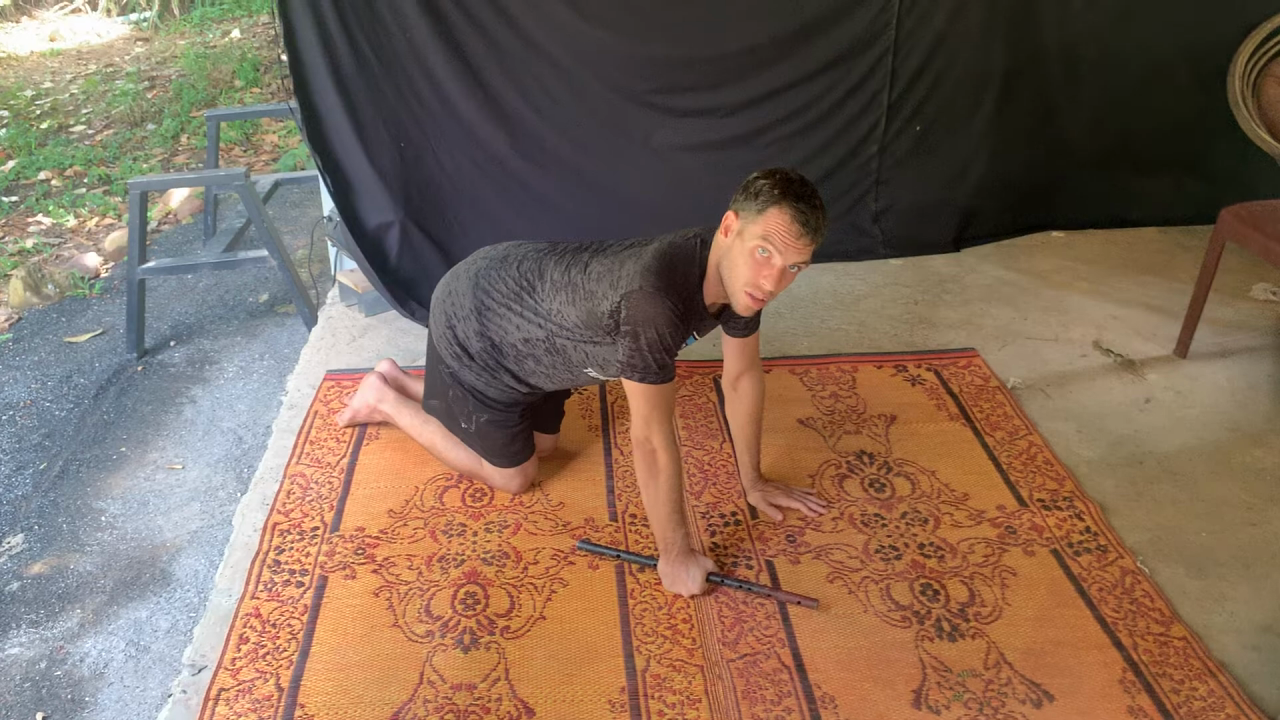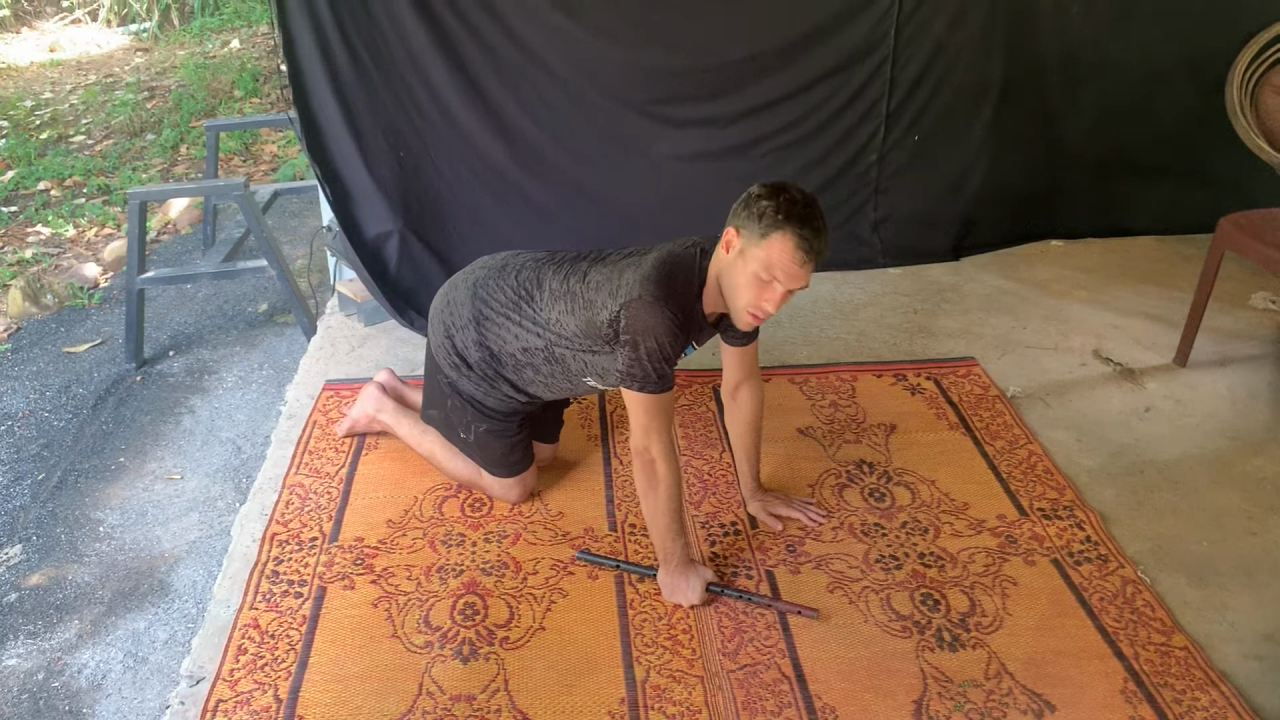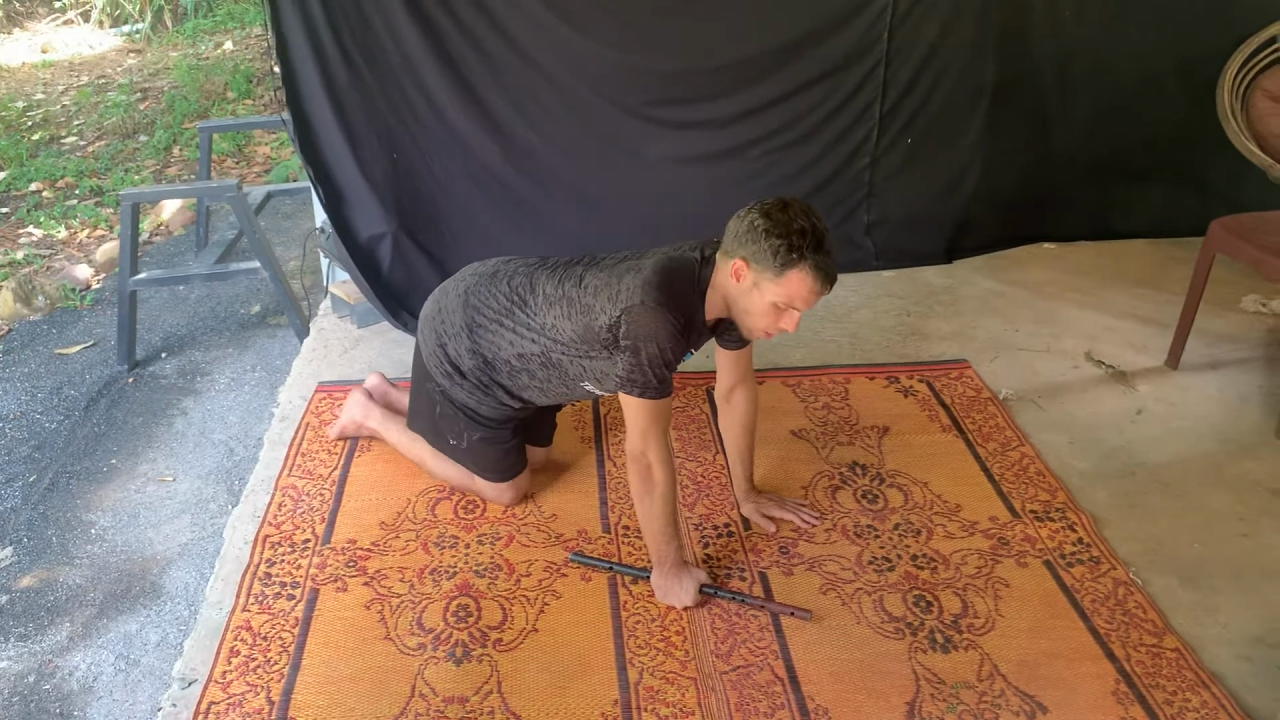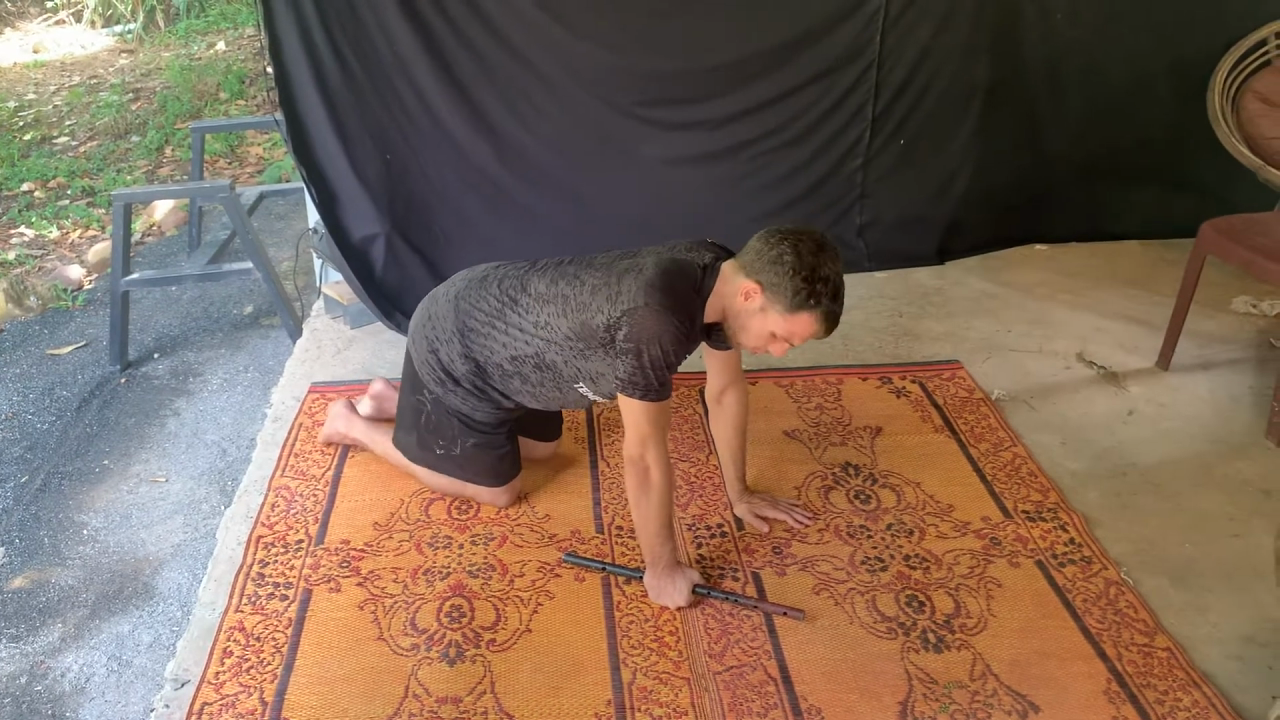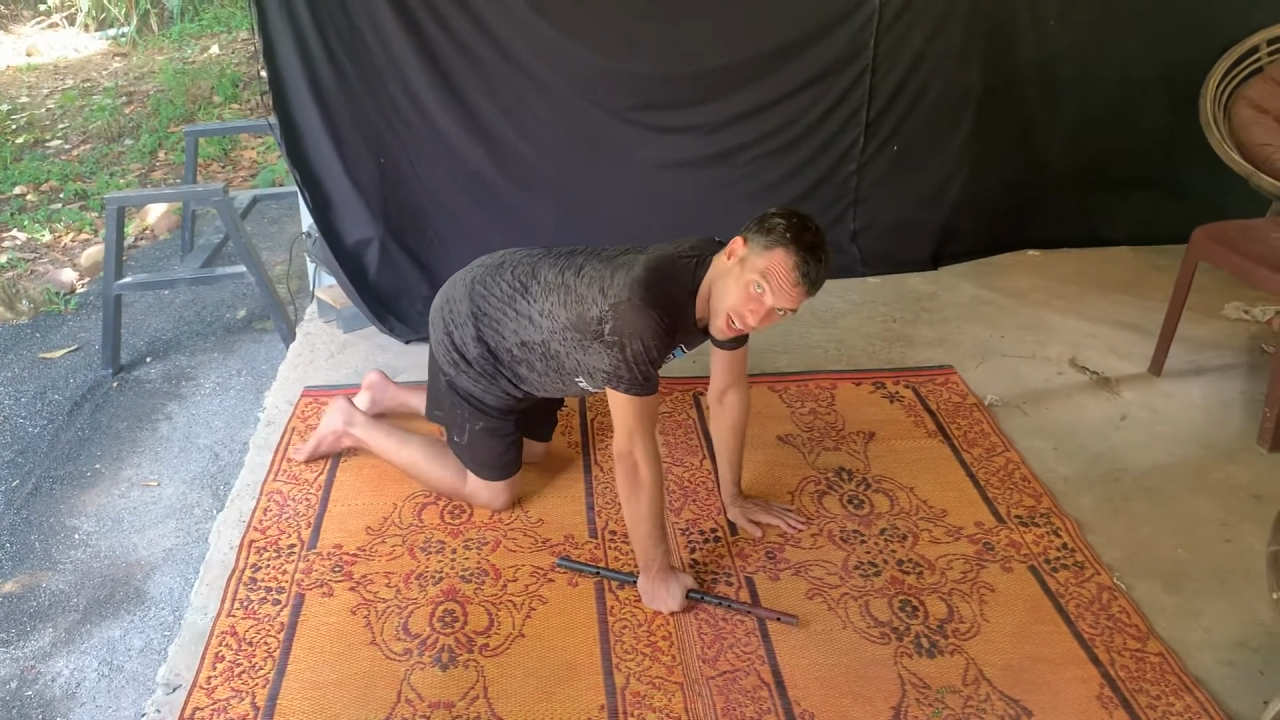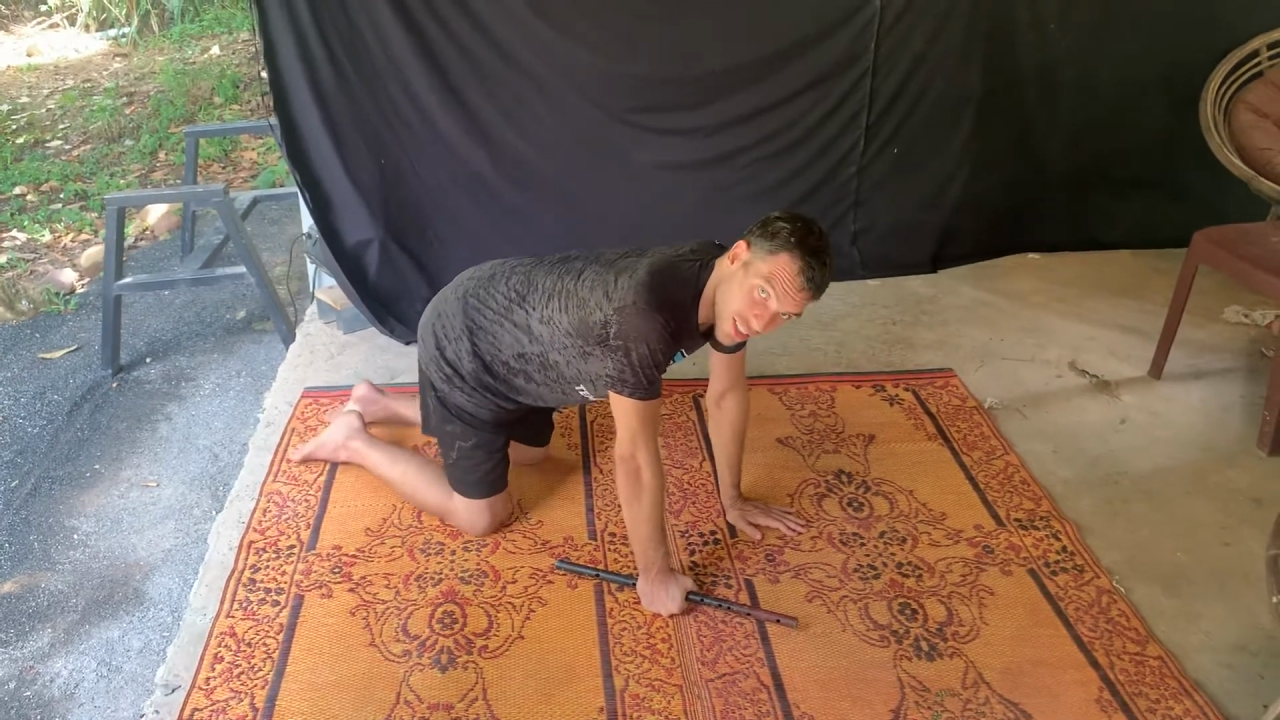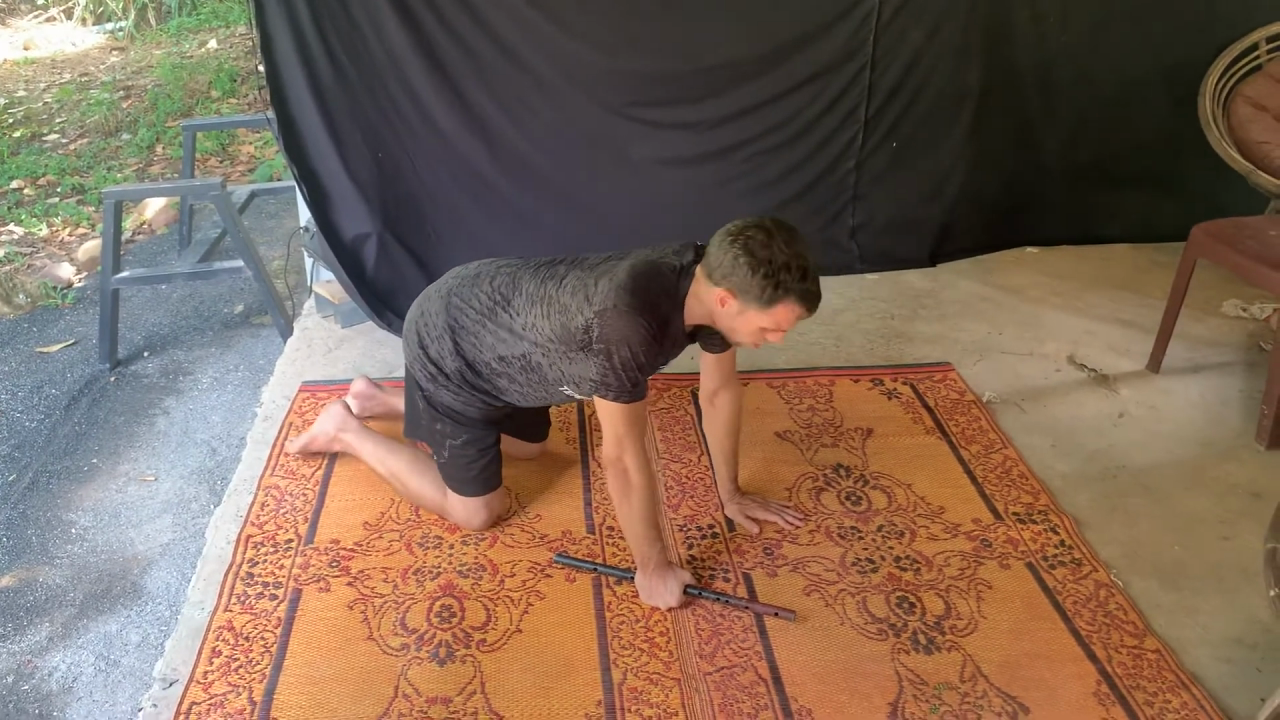
dt=0.7s
person 1, frame 1
left shoulder: (738, 270)
right shoulder: (652, 299)
left elbow: (743, 376)
right elbow: (653, 440)
left wrist: (752, 481)
right wrist: (676, 555)
left hip: (521, 306)
right hip: (475, 322)
left knee: (541, 444)
right knee: (513, 475)
left ankle: (402, 382)
right ankle: (383, 399)
person 1, frame 2
left shoulder: (737, 280)
right shoulder: (653, 308)
left elbow: (741, 386)
right elbow: (651, 450)
left wrist: (753, 490)
right wrist: (675, 565)
left hip: (519, 319)
right hip: (473, 331)
left knee: (539, 453)
right knee: (512, 484)
left ankle: (399, 390)
right ankle: (382, 409)
person 1, frame 3
left shoulder: (726, 281)
right shoulder: (651, 317)
left elbow: (735, 388)
right elbow: (646, 454)
left wrist: (745, 493)
right wrist: (668, 567)
left hip: (506, 315)
right hip: (462, 338)
left knee: (531, 455)
right knee: (504, 487)
left ankle: (392, 395)
right ankle: (371, 414)
person 1, frame 4
left shoulder: (723, 273)
right shoulder: (653, 320)
left elbow: (726, 390)
right elbow: (643, 457)
left wrist: (739, 493)
right wrist: (662, 568)
left hip: (496, 321)
right hip: (454, 345)
left knee: (540, 446)
right knee: (499, 489)
left ankle: (396, 400)
right ankle: (353, 424)
person 1, frame 5
left shoulder: (729, 284)
right shoulder: (640, 311)
left elbow: (727, 391)
right elbow: (634, 453)
left wrist: (733, 496)
right wrist: (655, 571)
left hip: (519, 310)
right hip: (472, 325)
left knee: (529, 448)
right knee: (495, 490)
left ankle: (385, 395)
right ankle: (354, 424)
person 1, frame 6
left shoulder: (729, 288)
right shoulder: (644, 314)
left elbow: (726, 395)
right elbow: (636, 456)
left wrist: (732, 499)
right wrist: (654, 574)
left hip: (512, 324)
right hip: (463, 340)
left knee: (529, 449)
right knee: (483, 514)
left ankle: (379, 403)
right ankle: (354, 441)
person 1, frame 7
left shoulder: (711, 278)
right shoulder: (626, 320)
left elbow: (720, 391)
right elbow: (623, 456)
left wrist: (731, 494)
right wrist: (653, 567)
left hip: (498, 322)
right hip: (448, 341)
left knee: (528, 445)
right knee: (478, 510)
left ankle: (377, 399)
right ankle: (346, 430)
